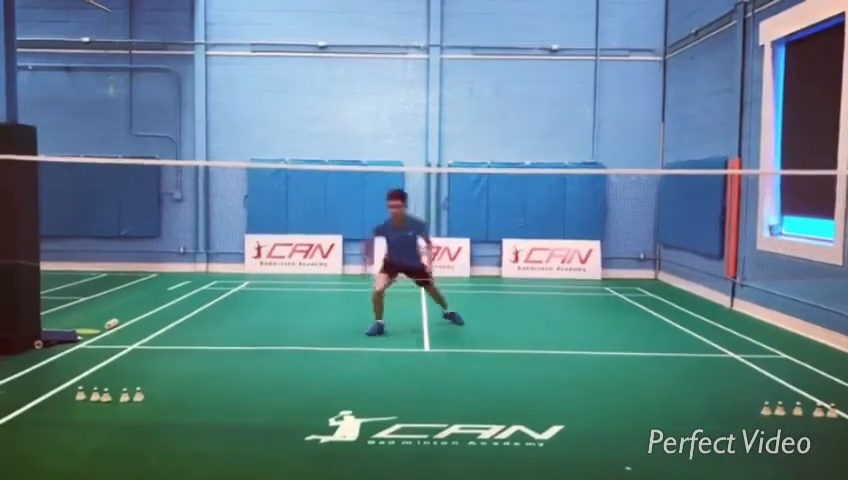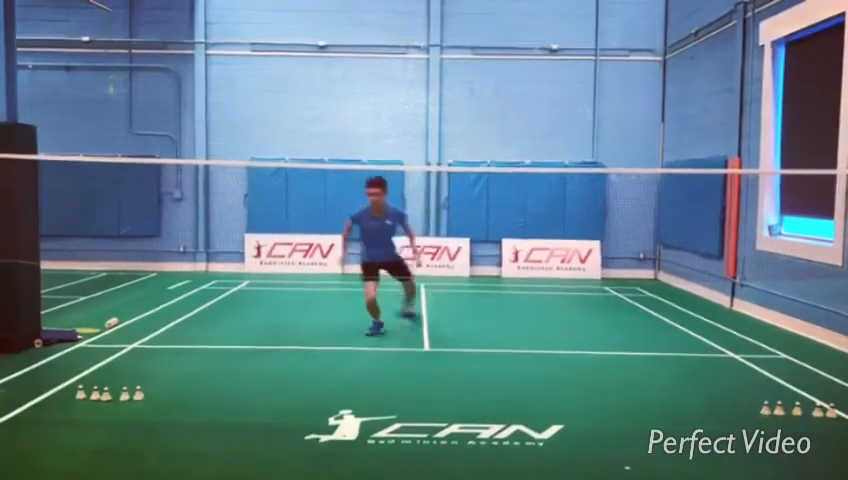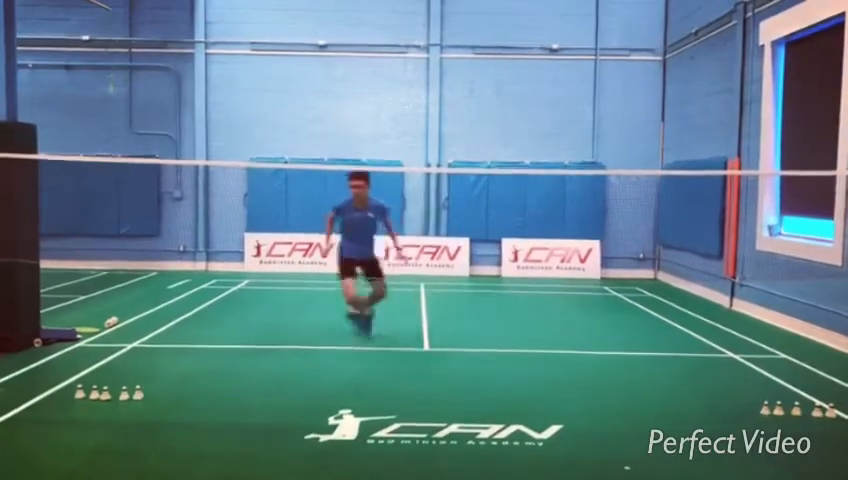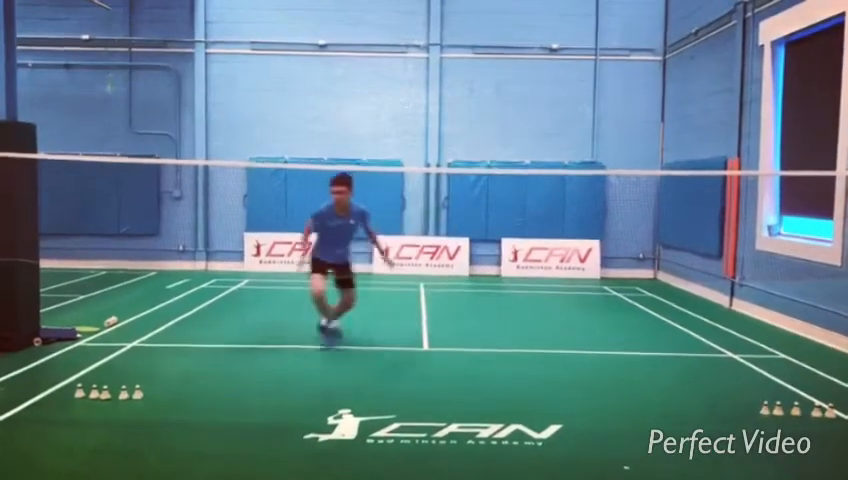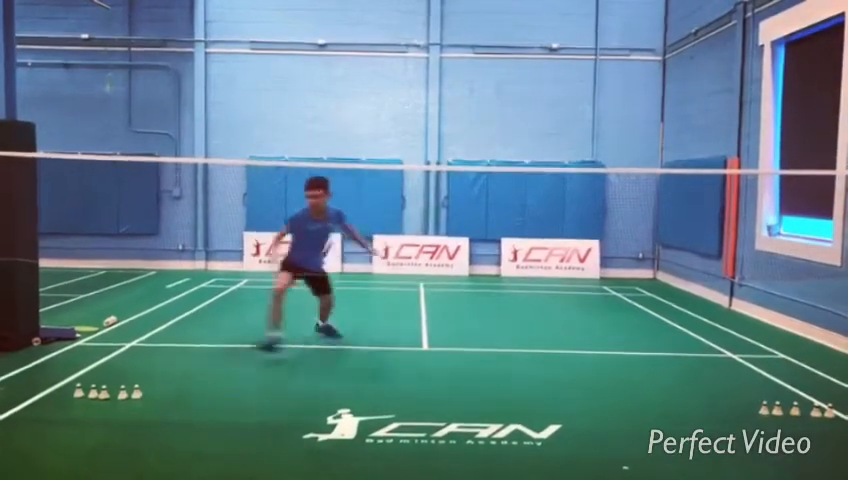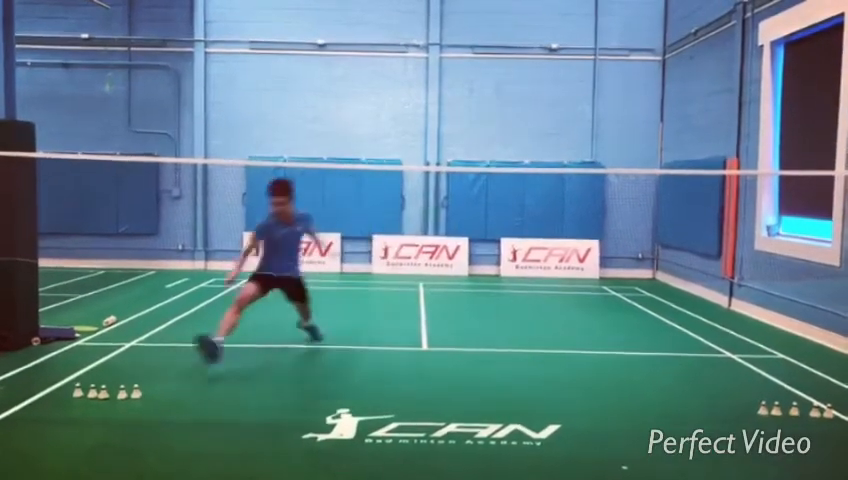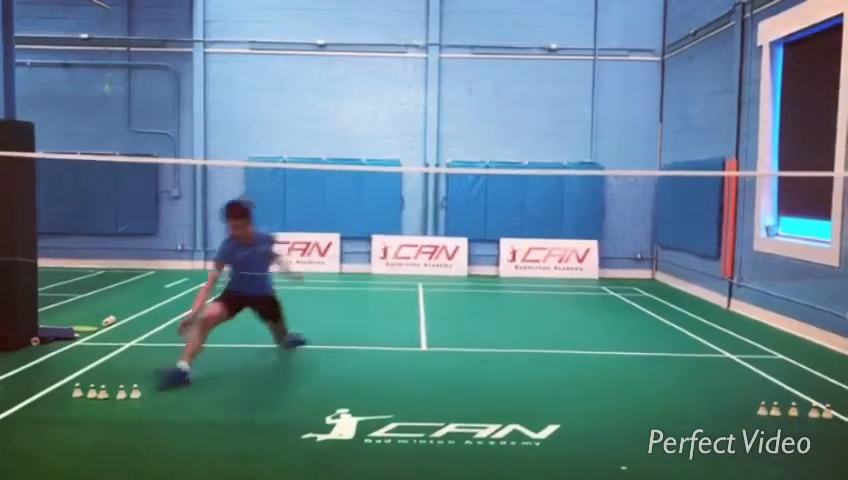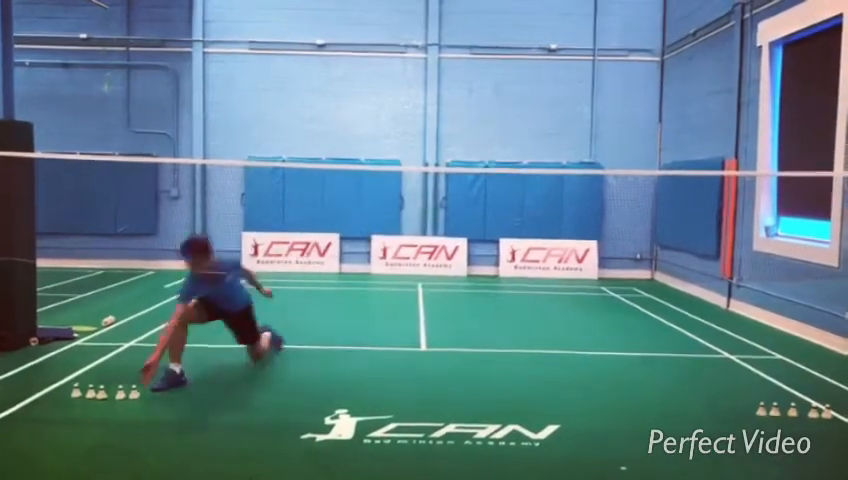
dt=0.1s
person 1, frame 1
left shoulder: (418, 224)
right shoulder: (384, 226)
left elbow: (428, 243)
right elbow: (370, 241)
left wrist: (430, 264)
right wrist: (367, 261)
left hip: (414, 263)
right hip: (392, 263)
left knee: (433, 291)
right knee: (378, 290)
left ankle: (448, 312)
right ankle: (379, 323)
person 1, frame 2
left shoulder: (396, 214)
right shoulder: (361, 215)
left elbow: (408, 231)
right elbow: (347, 228)
left wrist: (414, 249)
right wrist: (343, 250)
left hip: (390, 258)
right hip: (369, 260)
left knee: (411, 286)
right knee: (371, 298)
left ankle: (407, 309)
right ankle: (377, 321)
person 1, frame 3
left shoulder: (379, 207)
right shoulder: (343, 207)
left elbow: (389, 227)
right elbow: (330, 219)
left wrist: (397, 246)
right wrist: (327, 239)
left hip: (368, 255)
right hip: (347, 256)
left knee: (380, 292)
right knee: (352, 297)
left ankle: (359, 311)
right ankle: (361, 315)
person 1, frame 4
left shoulder: (360, 213)
right shoulder: (323, 213)
left elbow: (370, 232)
right elbow: (308, 229)
left wrist: (382, 252)
left hip: (341, 260)
right hip: (320, 258)
left knee: (349, 301)
right knee: (318, 292)
left ankle: (327, 322)
right ankle: (331, 322)
person 1, frame 5
left shoulder: (336, 215)
right shoulder: (298, 218)
left elbow: (348, 230)
right elbow: (280, 236)
left wrist: (367, 246)
right wrist: (273, 249)
left hip: (315, 266)
right hip: (293, 262)
left knee: (328, 305)
right knee: (279, 288)
left ankle: (323, 324)
right ankle: (274, 335)
person 1, frame 6
left shoulder: (303, 218)
right shoulder: (266, 225)
right elbow: (248, 249)
left wrist: (317, 241)
right wrist: (236, 269)
left hip: (291, 275)
right hip: (267, 272)
left knee: (305, 311)
right knee: (241, 300)
left ankle: (307, 323)
right ankle: (216, 343)
person 1, frame 7
left shoulder: (265, 239)
right shoulder: (227, 248)
right elbow: (211, 282)
left wrist: (281, 263)
right wrist: (193, 313)
left hip: (264, 293)
right hip: (236, 292)
left knee: (281, 337)
right knee: (206, 318)
left ankle: (288, 338)
right ankle: (182, 369)
person 1, frame 8
left shoulder: (230, 265)
right shoulder: (191, 282)
left elbow: (246, 274)
right elbow: (174, 322)
left wrist: (261, 288)
left hip: (239, 308)
right hip: (213, 305)
left knee: (258, 355)
right knee: (181, 318)
left ankle: (267, 336)
right ankle: (175, 370)
